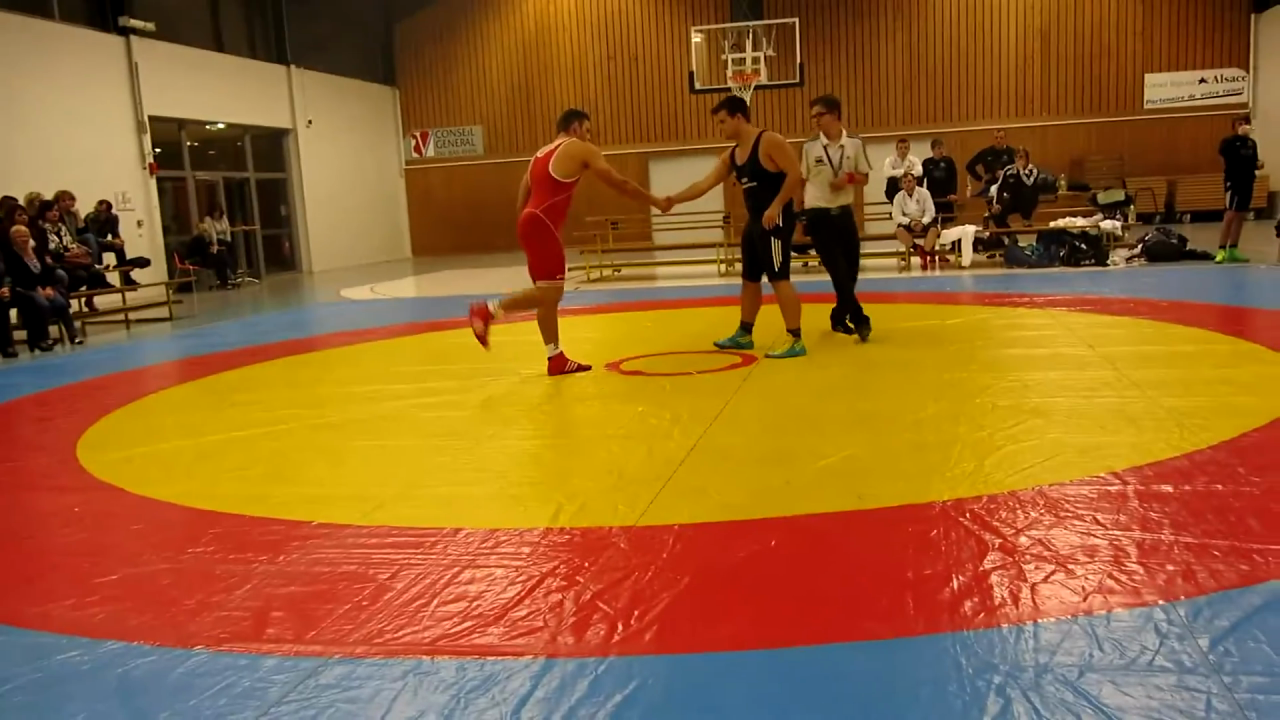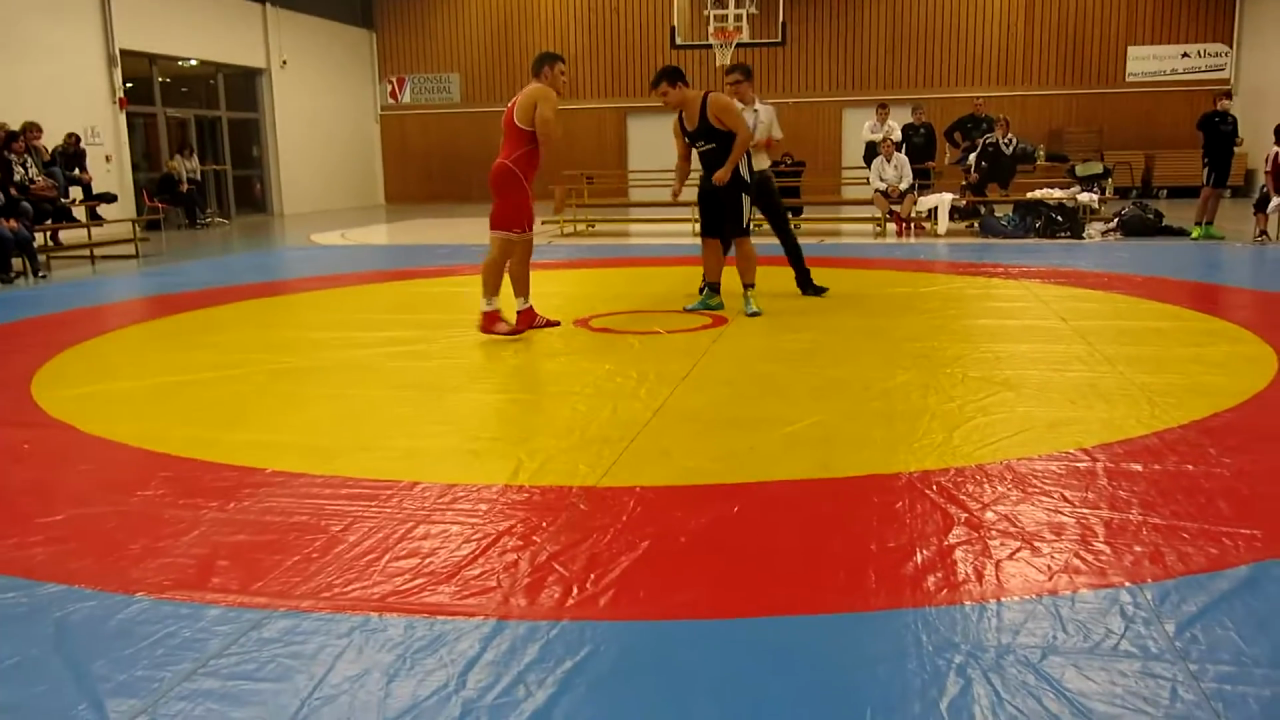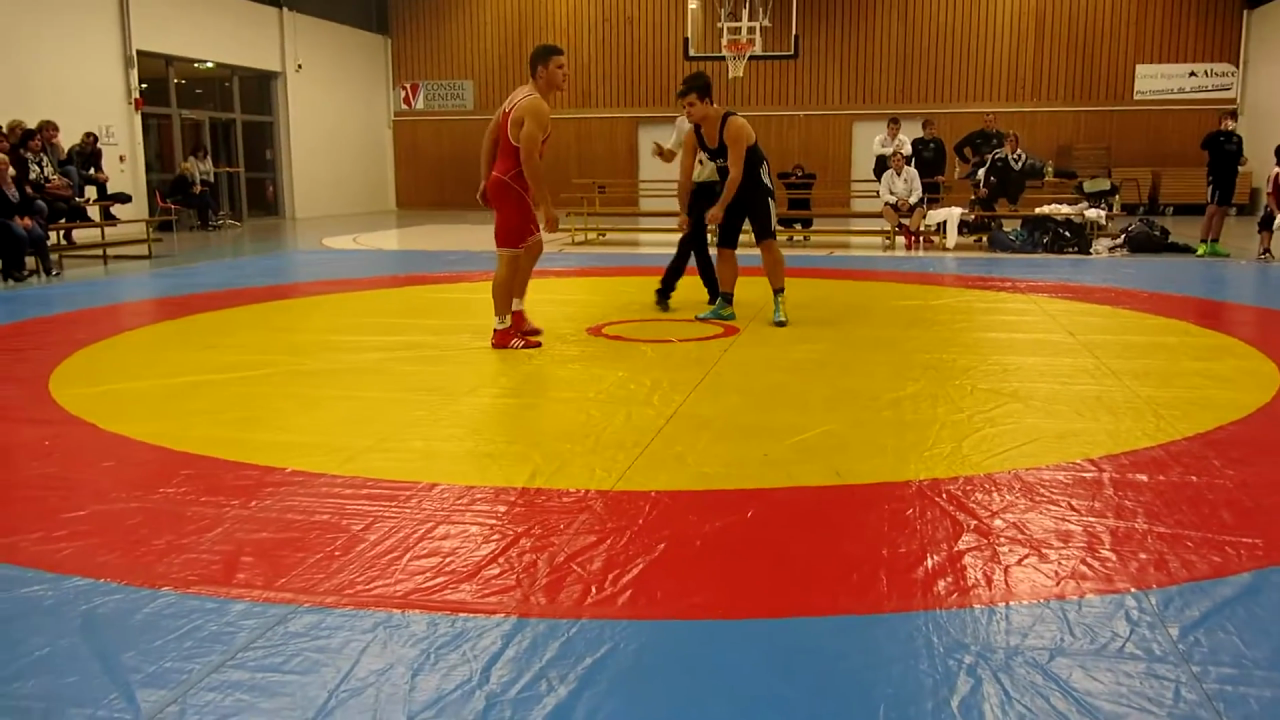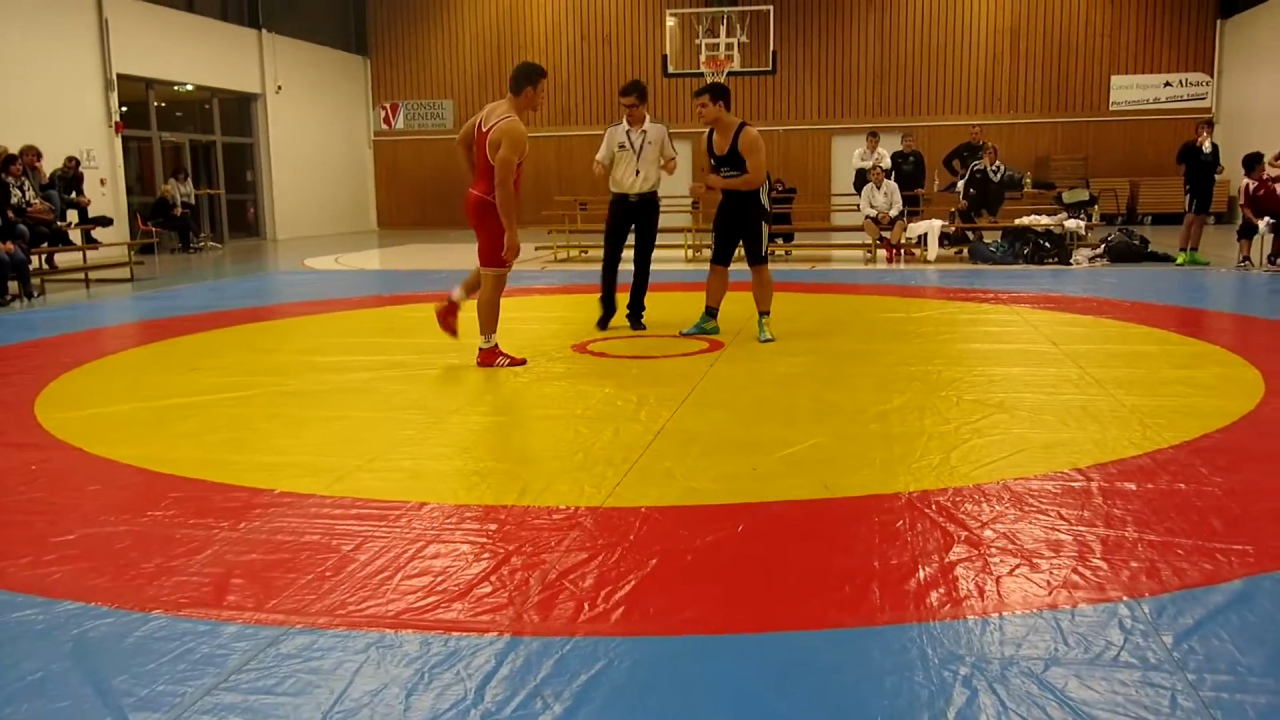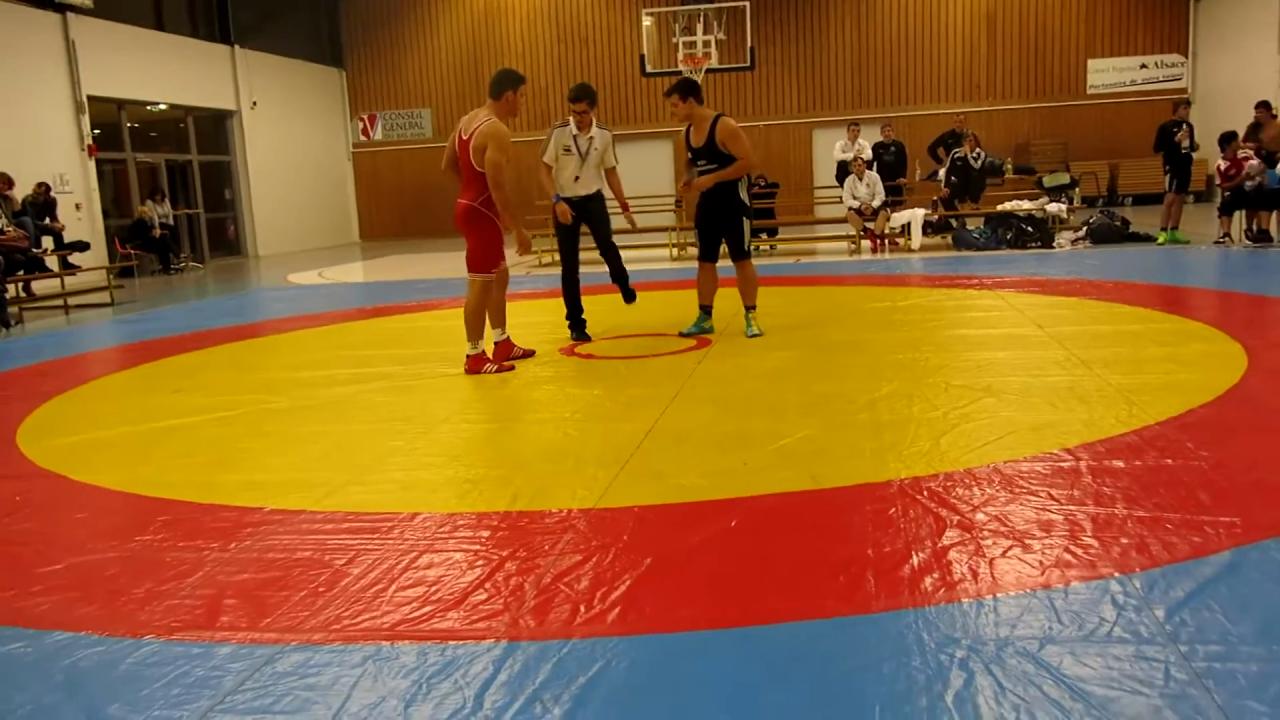
dt=0.5s
person 1, frame 1
left shoulder: (542, 154)
right shoulder: (581, 149)
left elbow: (522, 199)
right elbow: (619, 183)
right wrist: (654, 201)
left hip: (534, 223)
right hip: (542, 226)
left knee: (549, 295)
right knee: (548, 294)
left ankle: (556, 359)
right ankle: (488, 311)
person 1, frame 2
left shoulder: (521, 99)
right shoulder: (544, 94)
right elbow: (547, 141)
right wrist: (557, 185)
left hip: (510, 175)
right hip: (512, 177)
left knee: (522, 246)
right knee: (505, 246)
left ankle: (525, 313)
right ankle: (489, 314)
person 1, frame 3
left shoulder: (520, 95)
right shoulder: (537, 107)
left elbow: (490, 136)
right elbow: (529, 160)
left wrist: (486, 180)
right wrist: (547, 206)
left hip: (504, 183)
right hip: (512, 188)
left knee: (531, 249)
right knee: (511, 260)
left ankle: (516, 315)
right ankle: (502, 333)
person 1, frame 4
left shoulder: (492, 109)
right shoulder: (514, 129)
left elbow: (462, 142)
right elbow: (503, 184)
right wrist: (511, 231)
left hip: (479, 198)
right hip: (491, 206)
left knee: (496, 270)
right knee: (494, 279)
left ankle: (453, 301)
right ankle: (487, 351)
person 1, frame 5
left shoulder: (469, 120)
right shoulder: (497, 131)
left elbow: (448, 165)
right elbow: (498, 186)
right wrist: (518, 229)
left hip: (469, 207)
right hip: (481, 214)
left knee: (499, 277)
right knee: (480, 285)
left ankle: (502, 344)
right ankle: (474, 358)
person 2, frame 1
left shoulder: (770, 141)
right shoulder: (730, 156)
left elbow: (796, 174)
right elbow: (705, 184)
left wrist: (776, 206)
right wrist: (674, 199)
left hip: (776, 219)
right hip: (755, 220)
left knee: (779, 278)
right knee: (750, 279)
left ankle: (795, 340)
right ankle: (744, 334)
person 2, frame 2
left shoulder: (716, 102)
right shoulder: (679, 122)
left elbow: (745, 133)
right elbow: (683, 160)
left wrist: (727, 168)
right wrist: (678, 182)
left hip: (735, 175)
right hip: (710, 178)
left knee: (740, 237)
right knee: (709, 238)
left ankle: (749, 294)
right ankle: (712, 295)
person 2, frame 3
left shoulder: (734, 125)
right shoulder: (693, 137)
left elbow: (736, 172)
right elbow: (685, 177)
left wrist: (720, 207)
right wrist: (684, 213)
left hip: (757, 185)
right hip: (729, 189)
left knee: (768, 242)
right knee: (724, 248)
left ankle: (779, 301)
right ankle: (725, 305)
person 2, frame 4
left shoulder: (748, 136)
right shoulder: (708, 139)
left elbow: (756, 179)
left wrist: (721, 182)
right wrist: (704, 186)
left hip: (753, 206)
right hip: (728, 205)
left knee: (759, 266)
right knee: (717, 264)
left ankle: (764, 322)
right ankle: (709, 320)
person 2, frame 5
left shoulder: (725, 127)
right shoulder: (687, 134)
left elbow: (748, 162)
left wrist: (713, 178)
right wrist: (688, 179)
left hip: (733, 201)
right hip: (707, 203)
left knee: (742, 260)
right knee: (705, 262)
left ankle: (751, 316)
right ankle: (705, 318)
person 3, frame 1
left shoulder: (855, 144)
right shoulder: (810, 148)
left elbow: (864, 178)
right elbow: (801, 182)
left wrist: (849, 178)
right wrist: (799, 214)
left hip: (844, 212)
right hip: (819, 215)
left knee: (851, 267)
right knee: (838, 269)
left ankle: (839, 317)
right ankle: (860, 320)
person 3, frame 2
left shoulder: (767, 110)
left elbow: (776, 143)
left wrist: (764, 142)
left hip: (762, 177)
left knee: (784, 229)
left ankle: (805, 281)
person 3, frame 3
right shoulder: (682, 123)
right elbow: (669, 156)
right wrist: (660, 151)
left hip: (708, 188)
right hip: (689, 188)
left knee: (689, 240)
right knee: (698, 243)
left ankle: (664, 290)
right ankle: (714, 292)
person 3, frame 4
left shoulder: (659, 130)
right shoulder: (614, 132)
left elbow: (671, 160)
right elbow: (602, 164)
left wrist: (669, 165)
right wrist: (598, 168)
left hip: (648, 201)
right hip: (619, 200)
left knee: (642, 259)
right knee: (611, 256)
left ankle: (635, 312)
right ankle: (607, 307)
person 3, frame 5
left shoulder: (604, 136)
right shoulder: (559, 132)
left elbow: (611, 172)
right elbow: (545, 169)
left wrist: (625, 207)
right wrist: (557, 200)
left hip: (592, 198)
right hip: (565, 202)
left knee: (604, 241)
right knee: (569, 265)
left ankle: (621, 279)
right ankle: (576, 323)
